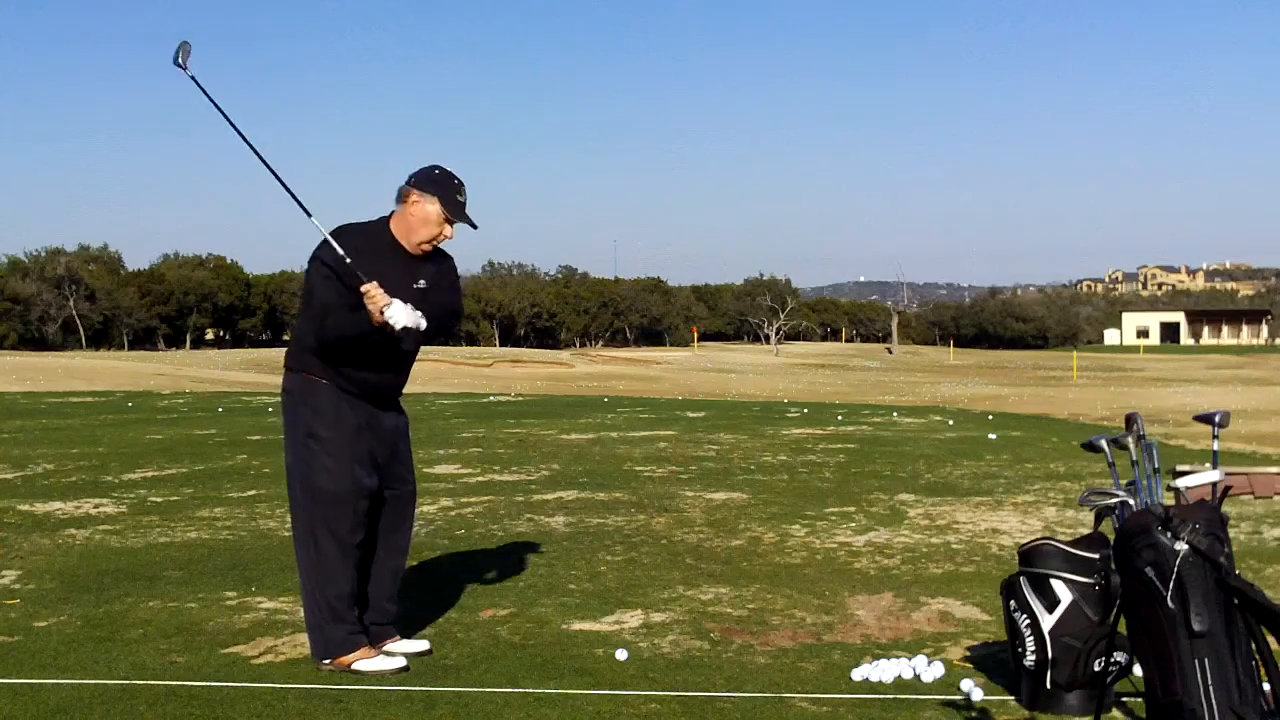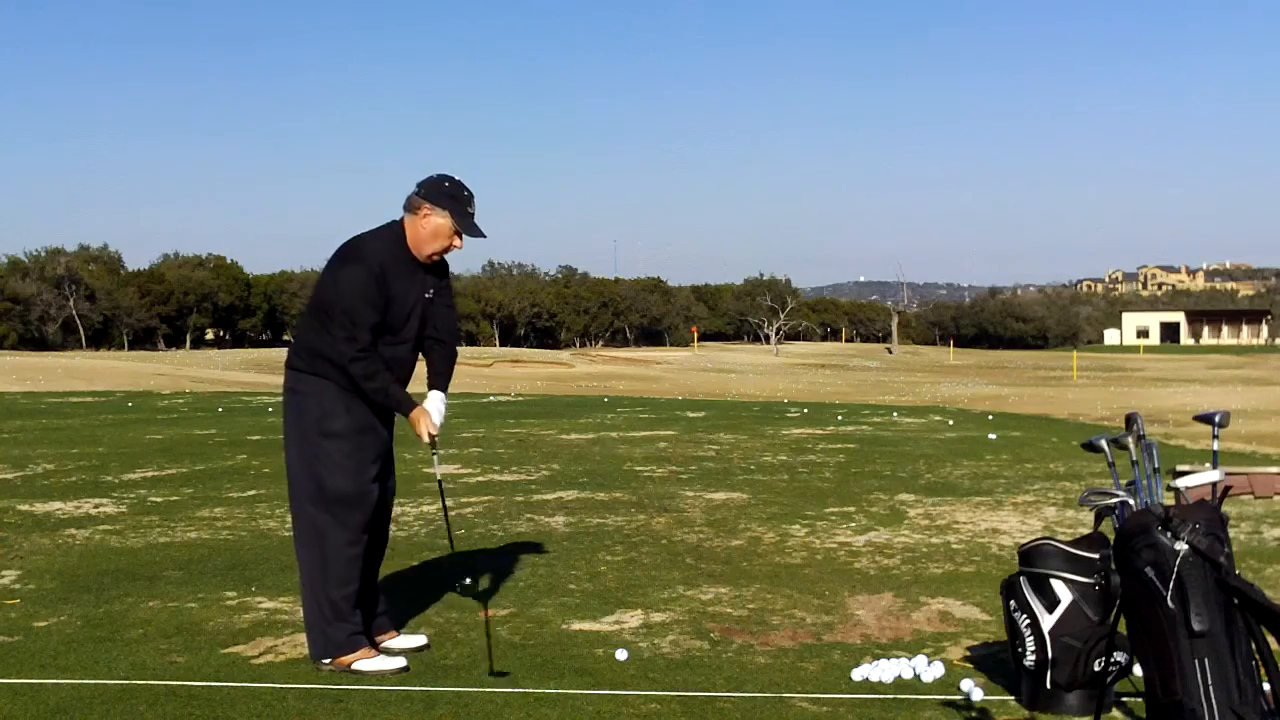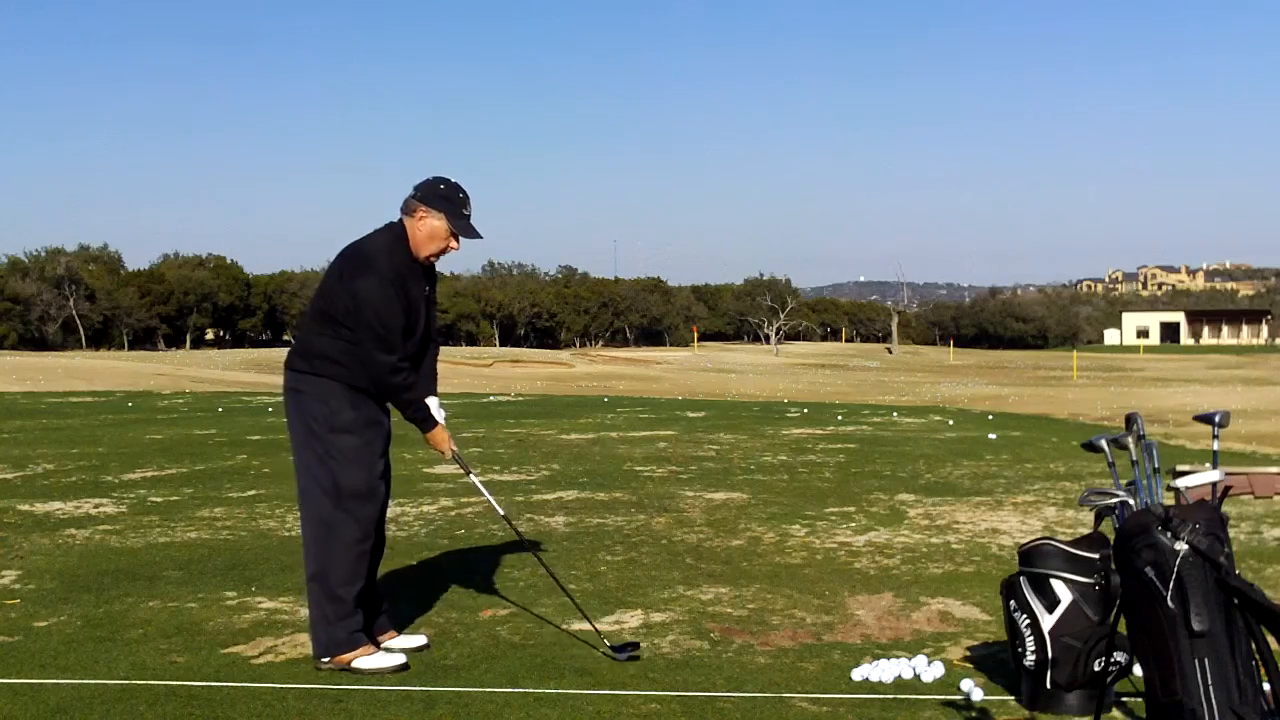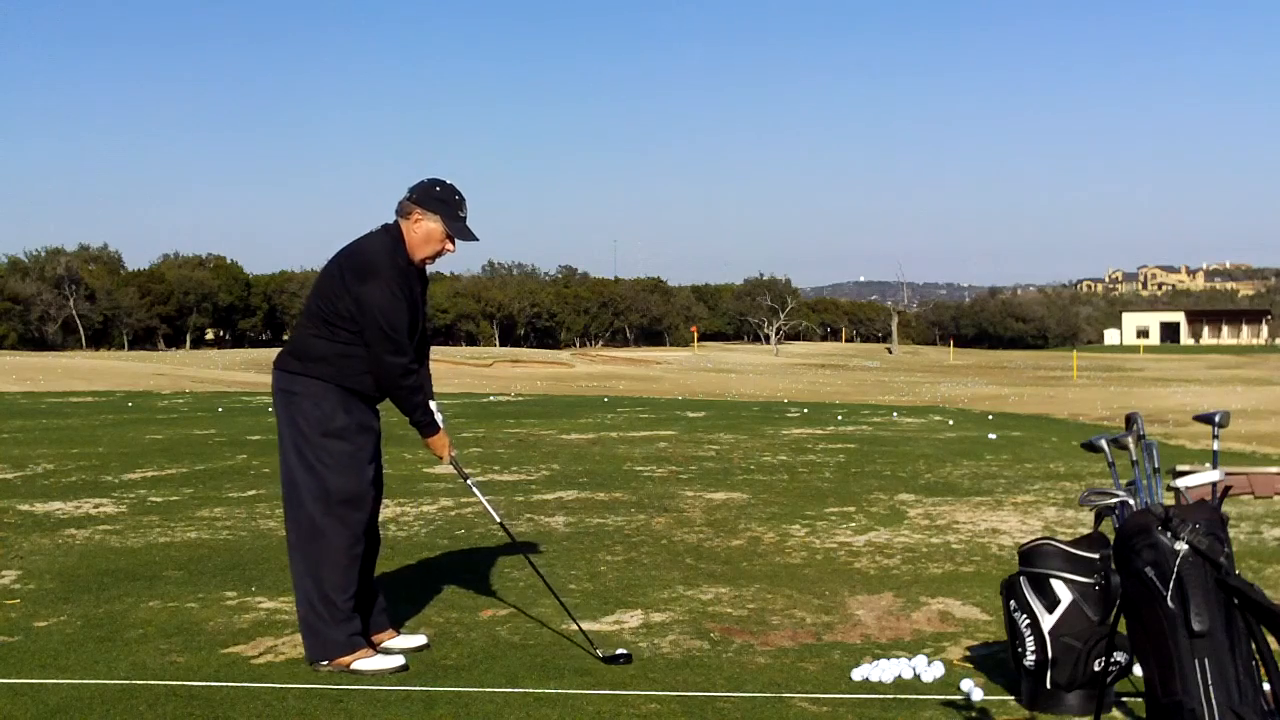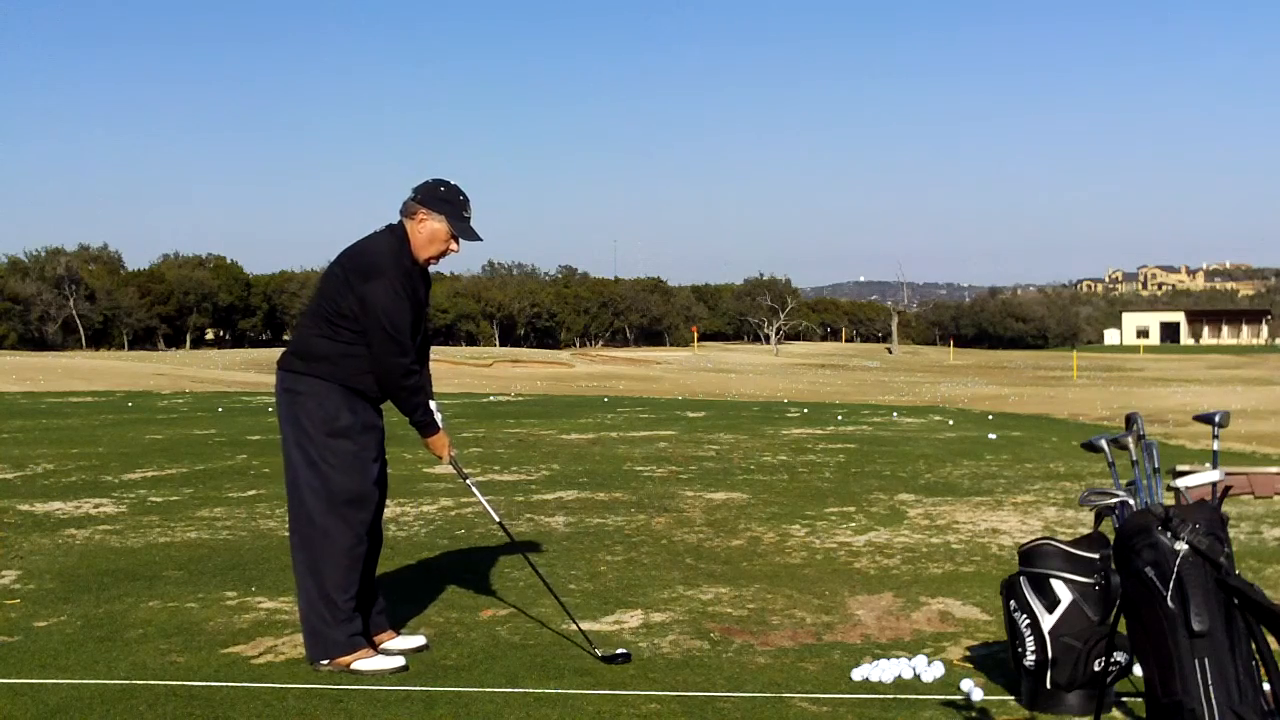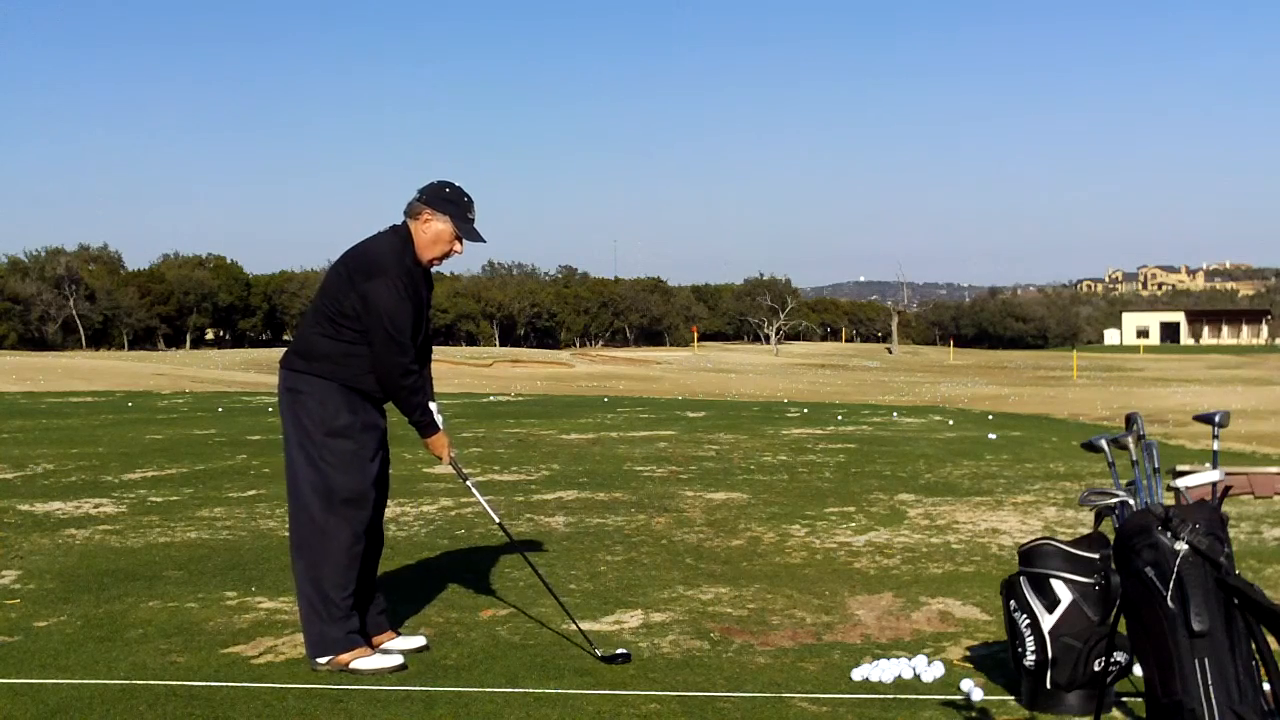
dt=0.4s
person 1, frame 1
left shoulder: (437, 266)
right shoulder: (345, 247)
left elbow: (448, 317)
right elbow: (323, 328)
left wrist: (411, 317)
right wrist: (373, 319)
left hip: (383, 404)
right hip: (324, 397)
left knee: (392, 511)
right knee: (336, 515)
left ankle: (376, 630)
right ankle: (339, 645)
person 1, frame 2
left shoulder: (434, 270)
right shoulder: (362, 258)
left elbow: (442, 335)
right elbow: (353, 350)
left wrist: (436, 394)
right wrist: (409, 409)
left hip: (373, 402)
right hip: (325, 394)
left knee: (372, 511)
right knee: (338, 511)
left ankle: (370, 624)
right ankle: (339, 643)
person 1, frame 3
left shoulder: (420, 267)
right shoulder: (372, 264)
left elbow: (424, 338)
right elbow: (385, 359)
left wrist: (430, 399)
right wrist: (427, 424)
left hip: (361, 395)
right hip: (326, 392)
left knee: (366, 505)
right knee: (345, 506)
left ankle: (370, 624)
right ankle: (340, 640)
person 1, frame 4
left shoulder: (407, 267)
right shoulder: (374, 265)
left elbow: (412, 348)
right elbow: (391, 361)
left wrist: (429, 406)
right wrist: (429, 428)
left hip: (349, 397)
right hip: (317, 394)
left knee: (360, 509)
right knee: (333, 511)
left ankle: (369, 624)
right ankle: (335, 644)
person 1, frame 5
left shoulder: (409, 268)
right shoulder: (379, 264)
left elbow: (411, 351)
right elbow: (392, 359)
left wrist: (430, 408)
right wrist: (428, 427)
left hip: (351, 397)
right hip: (319, 392)
left knee: (362, 509)
right knee: (336, 512)
left ankle: (369, 626)
right ankle: (336, 644)
person 1, frame 6
left shoulder: (412, 270)
right shoulder: (382, 263)
left elbow: (414, 352)
right elbow: (392, 359)
left wrist: (432, 411)
right wrist: (427, 428)
left hip: (355, 396)
right hip: (322, 393)
left knee: (364, 510)
right knee: (337, 510)
left ankle: (368, 626)
right ankle: (334, 642)
